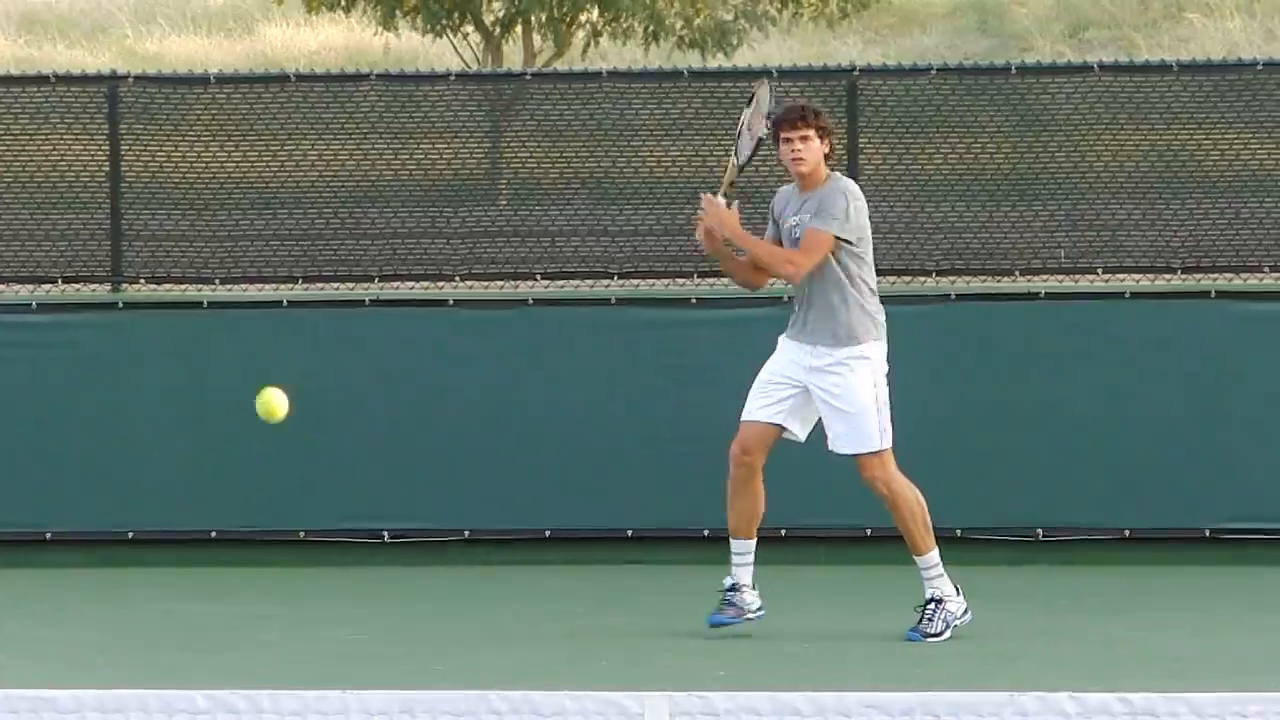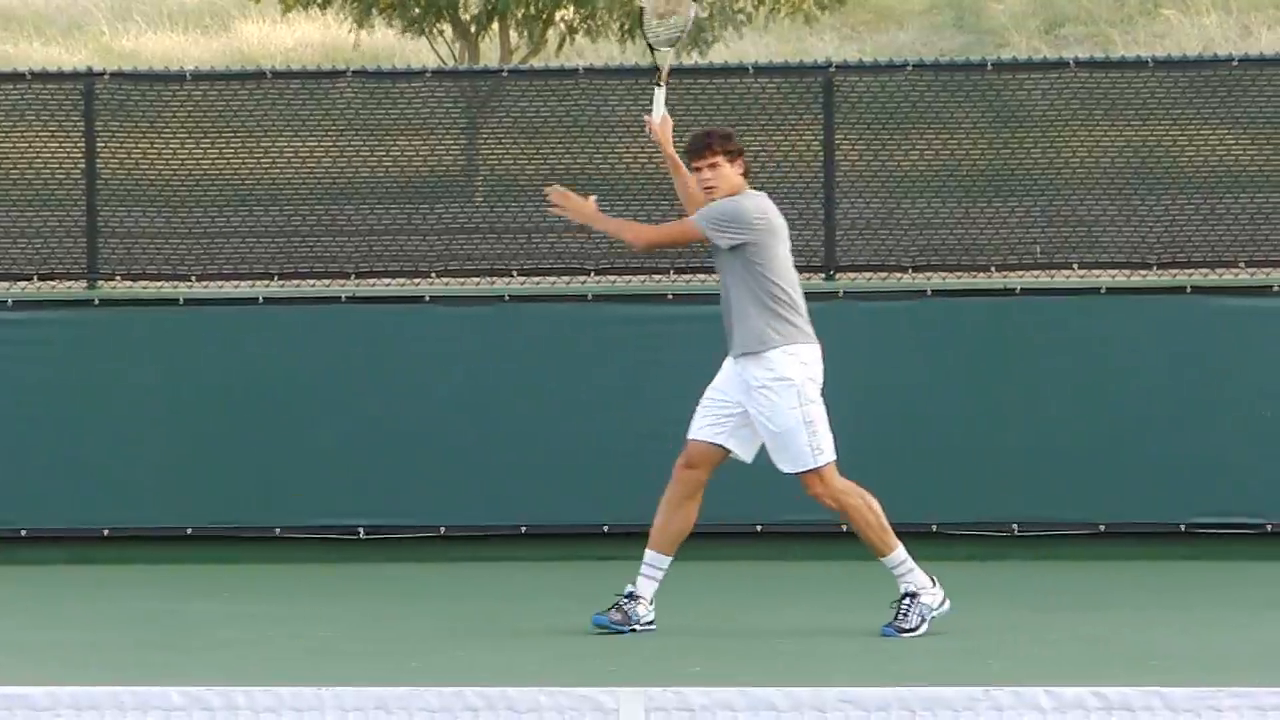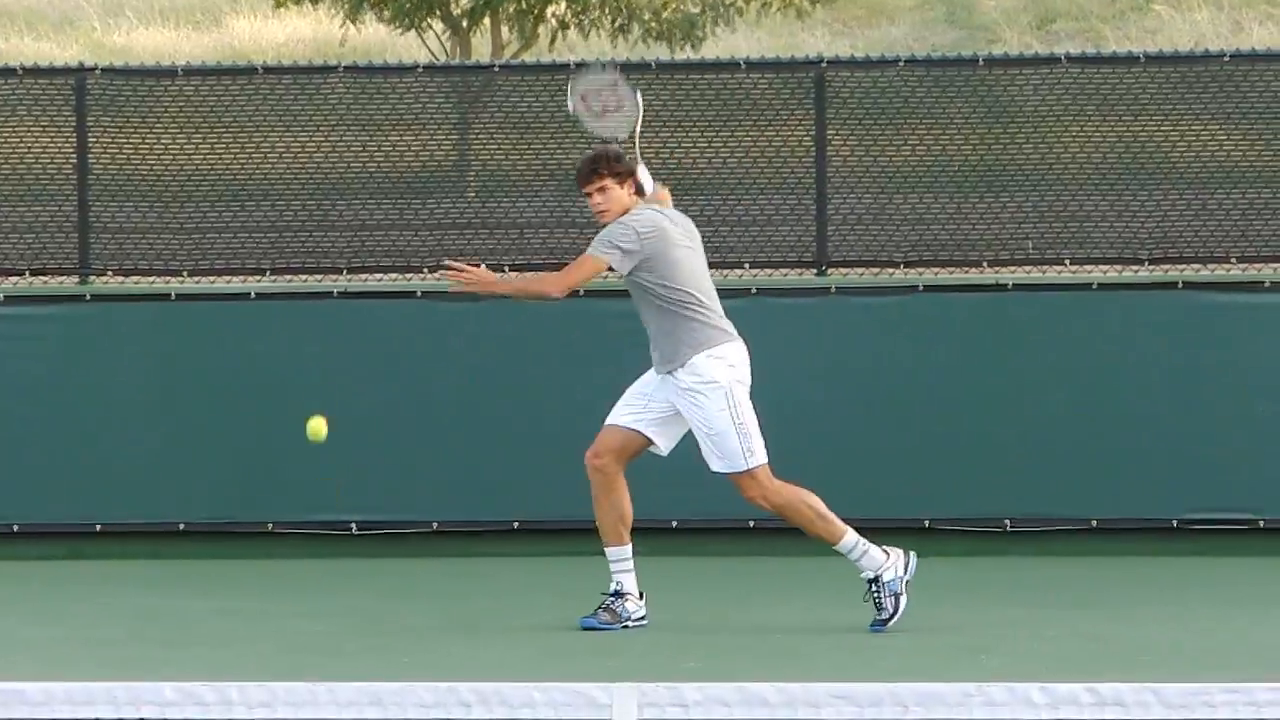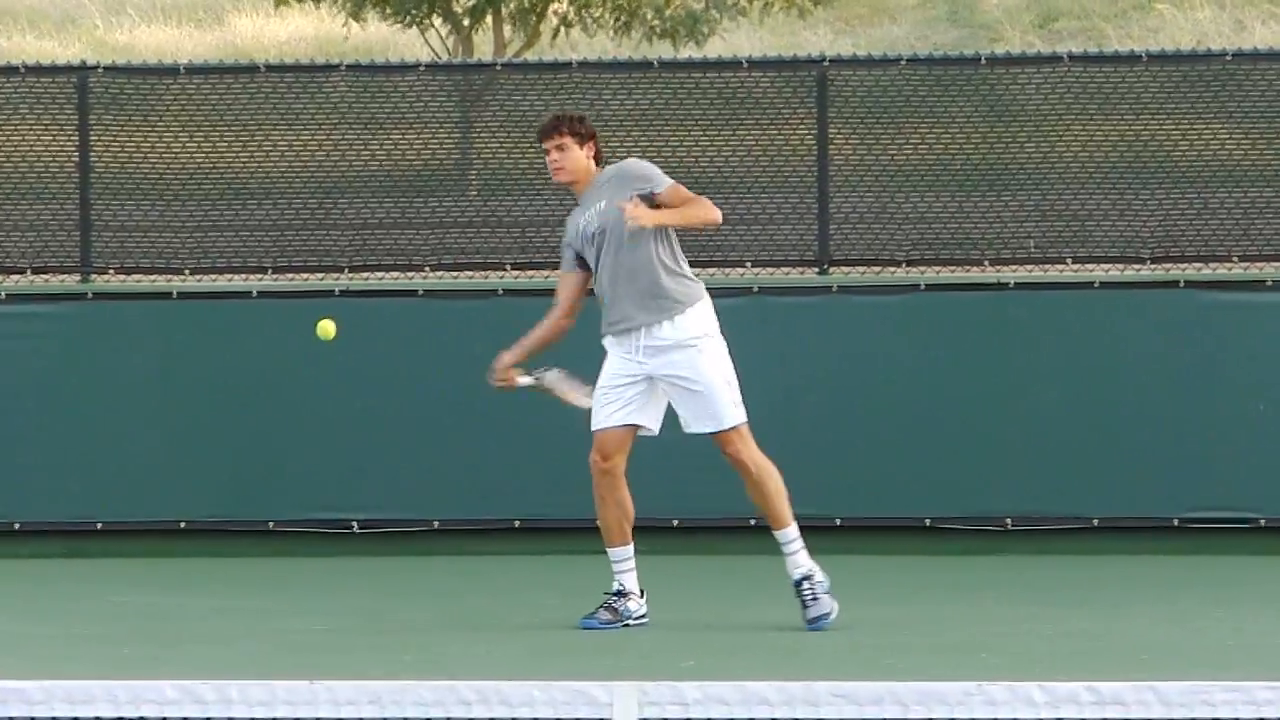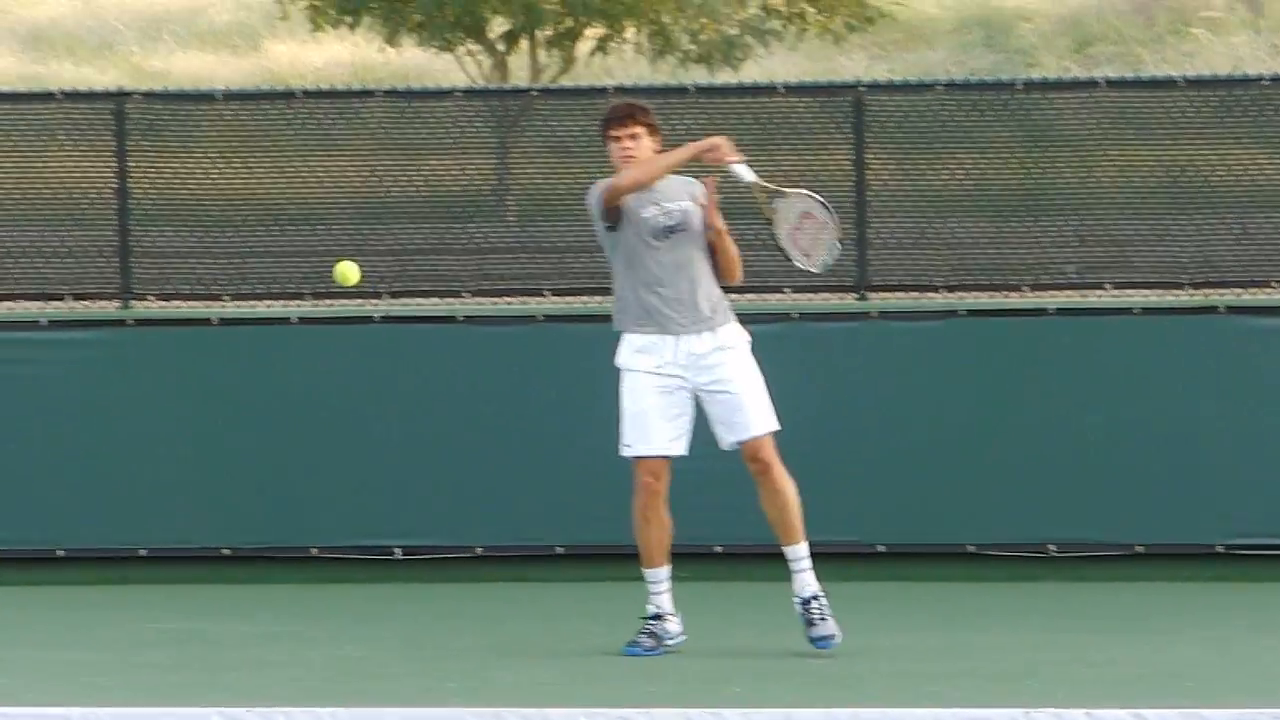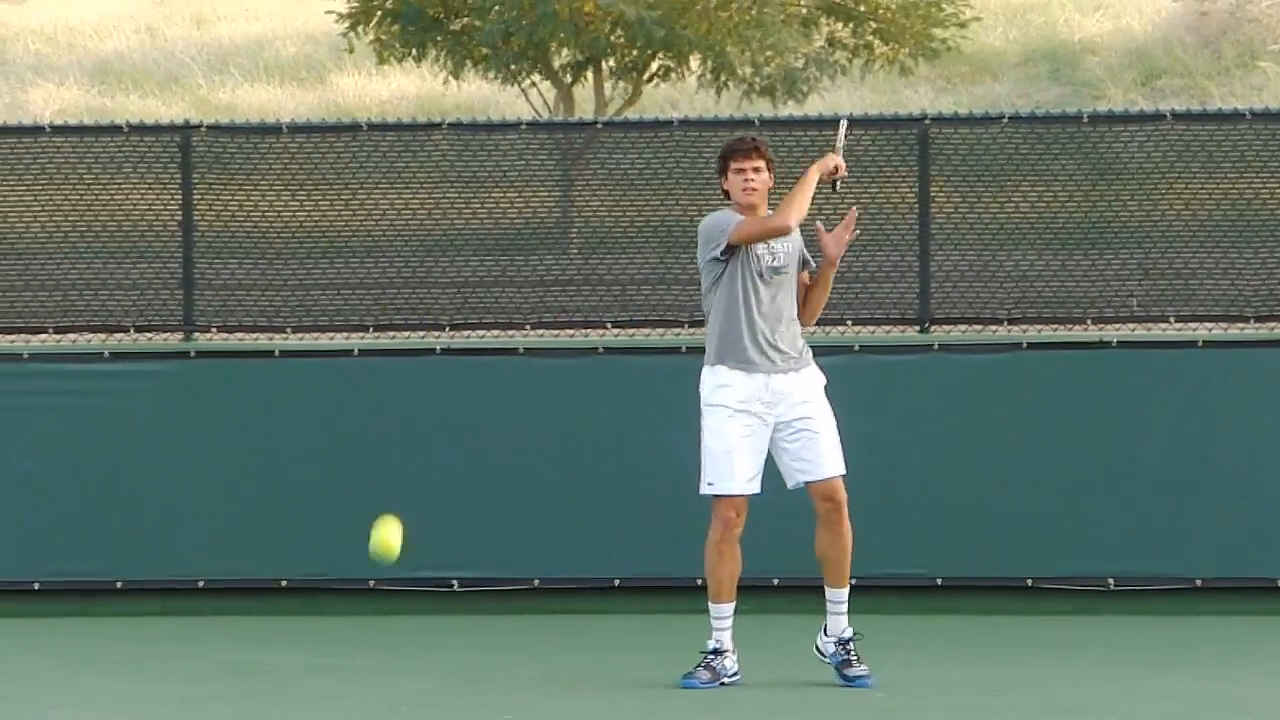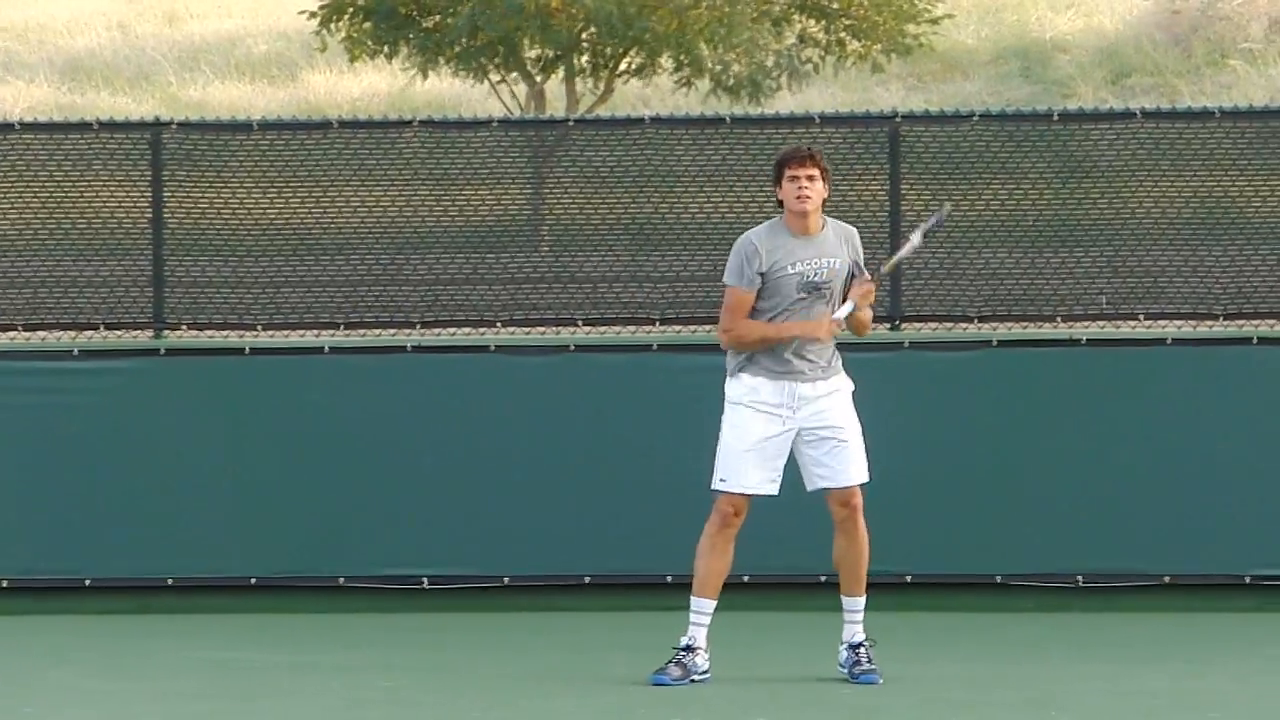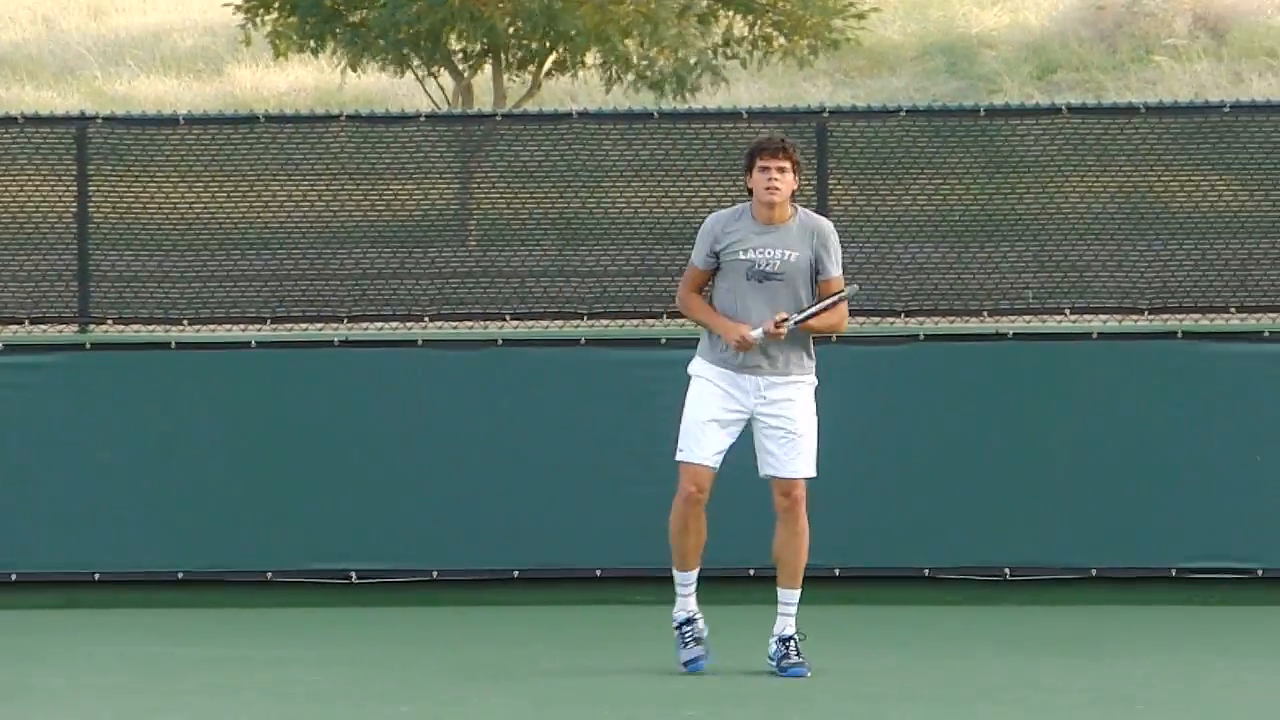
dt=0.3s
person 1, frame 1
left shoulder: (842, 195)
right shoulder: (786, 198)
left elbow: (795, 267)
right elbow: (754, 277)
left wrist: (734, 231)
right wrist: (719, 243)
left hip: (850, 352)
right hip: (797, 349)
left knee: (880, 474)
right knee: (744, 452)
left ankle: (944, 595)
right ankle: (741, 588)
person 1, frame 2
left shoulder: (744, 208)
right shoulder: (742, 207)
left elbow: (650, 238)
right elbow: (697, 207)
left wrist: (591, 216)
right wrist: (669, 148)
left hip: (782, 364)
right hip: (746, 366)
left knee: (824, 485)
right knee: (688, 473)
left ankle: (918, 589)
right ankle: (640, 599)
person 1, frame 3
left shoulder: (632, 227)
right shoulder: (670, 218)
left elbow: (560, 284)
left wrist: (493, 284)
right wrist: (650, 182)
left hip: (709, 367)
right hip: (672, 371)
left knee: (759, 489)
right knee: (601, 459)
left ankle: (881, 563)
right ankle: (625, 596)
person 1, frame 4
left shoulder: (632, 174)
right shoulder: (575, 227)
left elbow: (709, 214)
right elbow: (564, 311)
left wrist: (655, 217)
right wrist: (518, 352)
left hip: (685, 330)
right hip: (628, 345)
left knee: (739, 449)
right knee: (604, 460)
left ankle: (803, 570)
right ankle: (627, 594)
person 1, frame 5
left shoulder: (689, 190)
right shoulder: (604, 198)
left elbow: (730, 275)
right elbow: (629, 182)
left wrist: (716, 225)
right wrist: (698, 149)
left hip: (718, 342)
right hip: (650, 353)
left knee: (763, 458)
right knee: (649, 480)
left ankle: (807, 591)
right ankle: (663, 616)
person 1, frame 6
left shoulder: (791, 234)
right shoulder: (717, 226)
right elbow: (781, 220)
left wrist: (832, 258)
right wrist: (816, 169)
left hip: (797, 382)
right hip: (734, 387)
left knee: (833, 500)
right knee: (728, 517)
left ankle: (838, 634)
right ankle: (721, 652)
person 1, frame 7
left shoulder: (844, 238)
right shoulder: (753, 245)
left elbow: (861, 327)
right elbow: (733, 333)
left wrist: (859, 306)
right wrist: (798, 329)
left hip: (824, 391)
right hip: (758, 391)
left knee: (849, 507)
right knee: (727, 514)
left ankle: (854, 640)
right ankle: (695, 648)
person 1, frame 8
left shoulder: (819, 232)
right shoulder: (719, 226)
left elbow: (838, 317)
right elbow: (687, 294)
left wrist: (794, 325)
right wrist: (724, 327)
left hip: (788, 382)
right hip: (719, 376)
left knee: (790, 500)
right knee: (693, 491)
left ankle: (785, 635)
right ankle: (686, 612)
